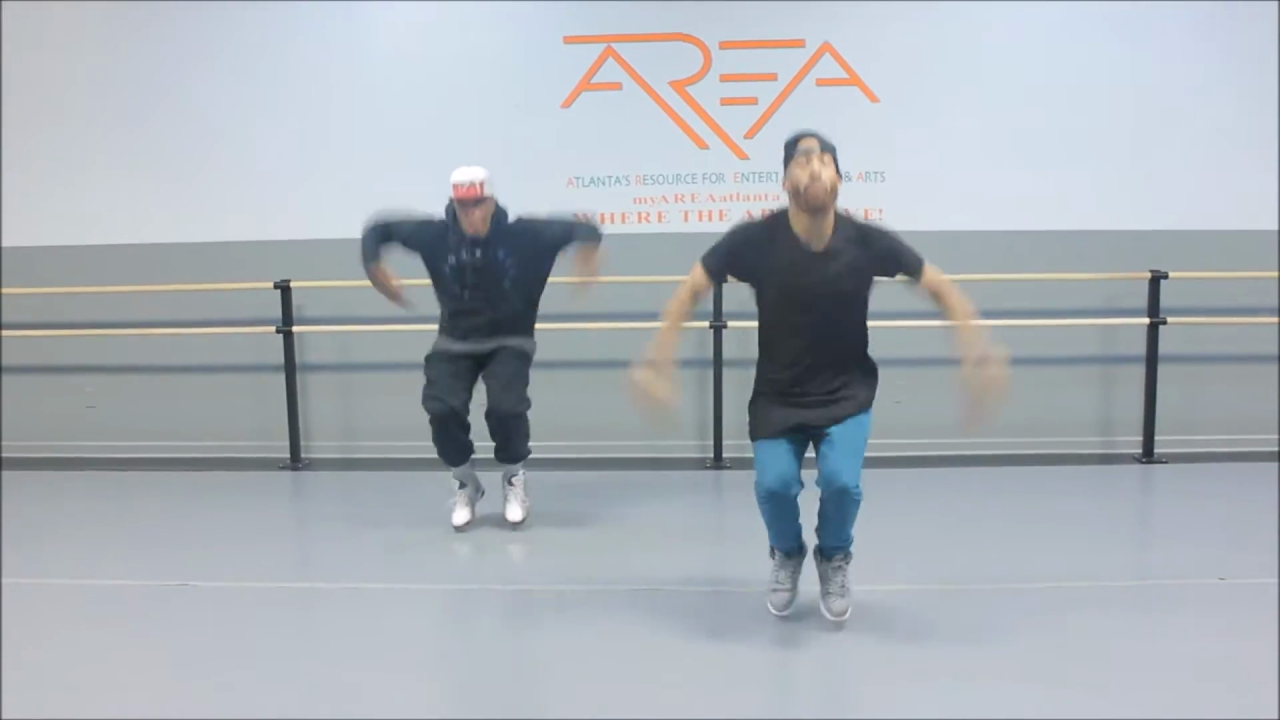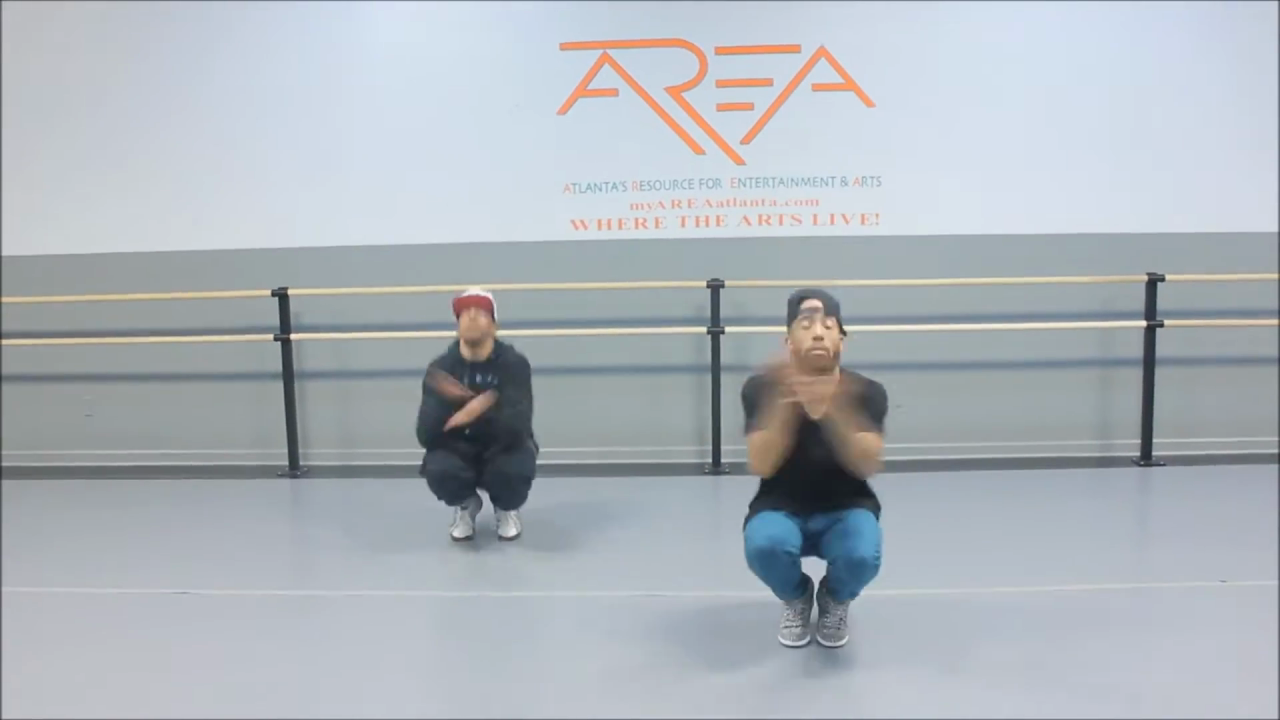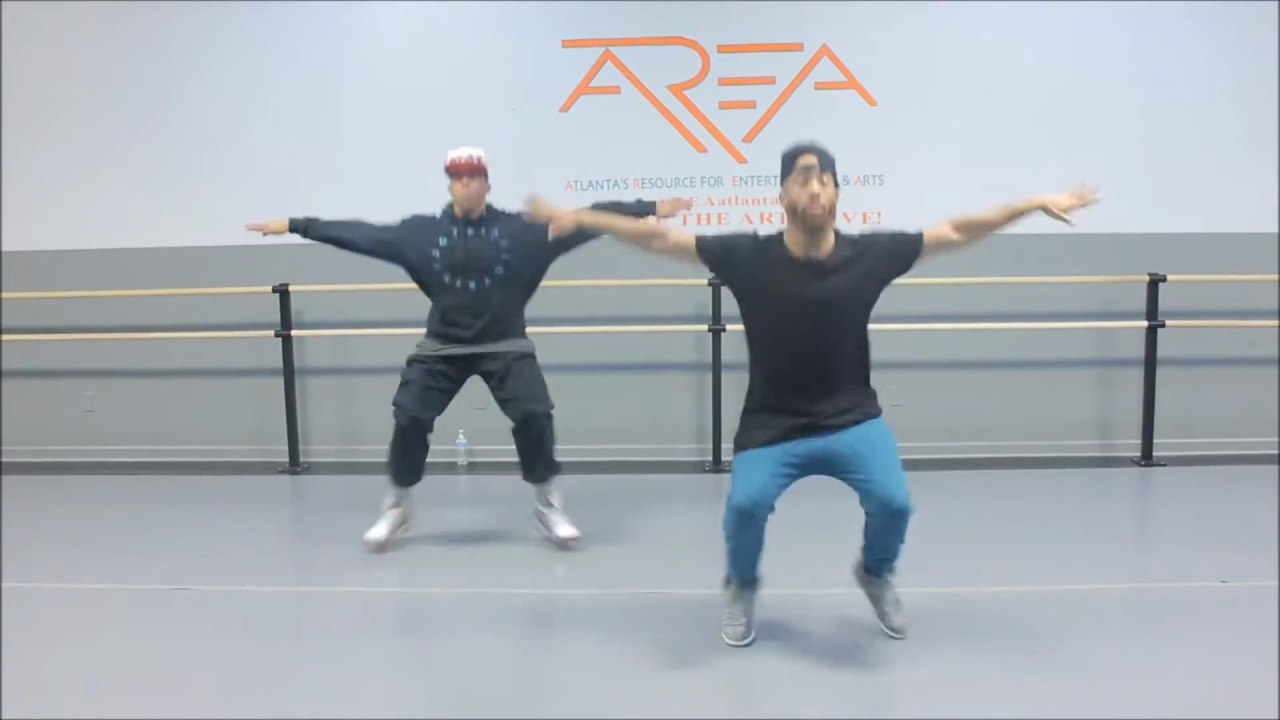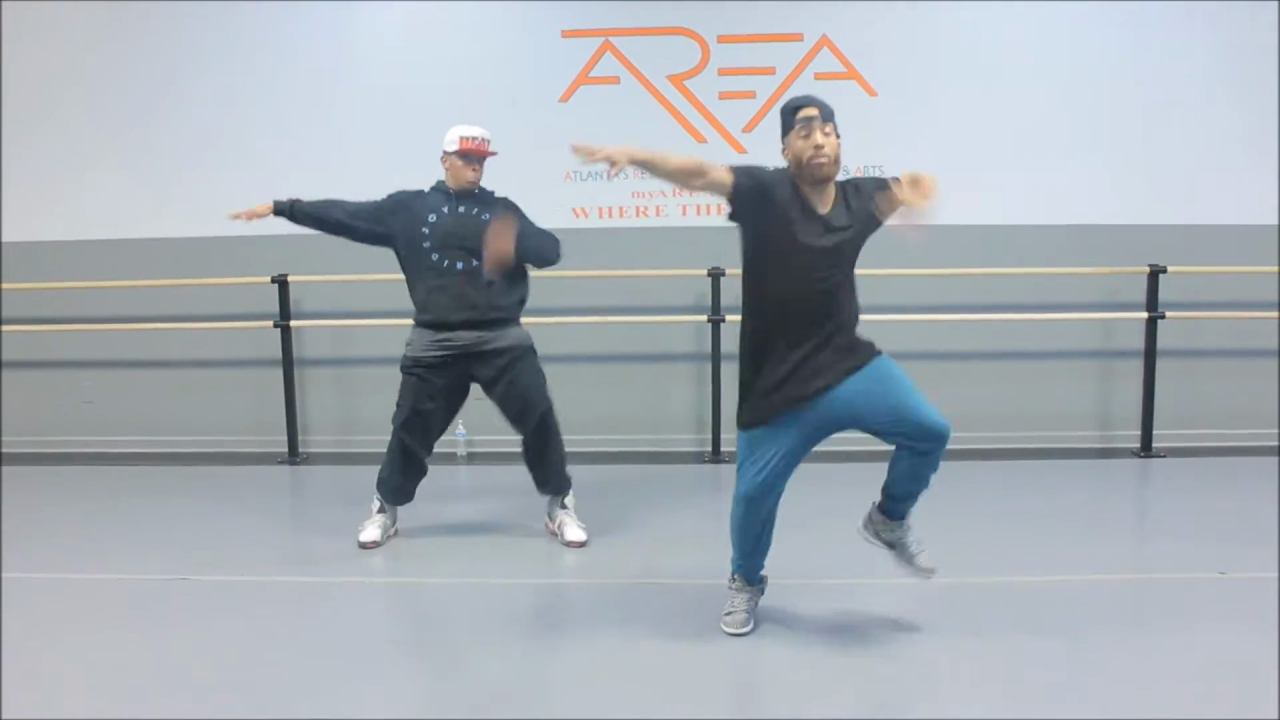
dt=0.3s
person 1, frame 1
left shoulder: (869, 242)
right shoulder: (756, 238)
left elbow: (935, 283)
right elbow: (691, 289)
left wrist: (973, 342)
right wrist: (659, 357)
left hip: (847, 391)
right hip: (779, 396)
left knee: (842, 483)
right knee: (774, 484)
left ankle: (833, 558)
right ankle: (787, 556)
person 1, frame 2
left shoulder: (867, 395)
right shoulder: (762, 390)
left elbow: (867, 465)
right elbow: (763, 467)
left wrist: (835, 411)
right wrist: (785, 403)
left hip: (846, 507)
right hip: (781, 507)
left knee: (861, 556)
right knee: (764, 546)
left ankle: (834, 601)
right ankle: (796, 599)
person 1, frame 3
left shoulder: (871, 255)
right shoulder: (748, 257)
left elbow: (954, 233)
right elbow: (662, 238)
left wrist: (1032, 204)
right wrist: (583, 218)
left hip: (851, 420)
right hip: (773, 426)
left knee: (892, 502)
right knee: (745, 505)
left ankle: (875, 575)
right ankle: (742, 589)
person 1, frame 4
left shoulder: (860, 196)
right shoulder: (763, 191)
left elbow: (909, 186)
right elbow: (700, 173)
left wrist: (916, 190)
right wrist: (633, 155)
left hip: (848, 362)
right hip: (776, 382)
left knee: (929, 431)
right knee: (756, 491)
left ankle: (889, 519)
right ankle: (746, 585)
person 2, frame 1
left shoulder: (521, 235)
right shoulder: (435, 233)
left elbow: (577, 229)
right elbow: (379, 229)
left wrist: (588, 246)
right wrist: (374, 267)
left hip: (508, 341)
right hip: (455, 343)
left knee: (506, 410)
right knee: (442, 410)
left ankle: (514, 481)
right ankle: (466, 485)
person 2, frame 2
left shoulder: (514, 365)
right shoulder: (440, 369)
left elbow: (518, 427)
right elbow: (427, 436)
left wrist: (487, 408)
right wrist: (453, 408)
left hip: (506, 447)
right hip: (455, 448)
left knee: (513, 473)
right knee: (441, 472)
left ankle: (507, 509)
right ankle: (466, 506)
person 2, frame 3
left shoulder: (520, 229)
right shoulder: (422, 230)
left elbow: (583, 223)
right elbow: (362, 235)
left wrist: (649, 210)
right wrist: (297, 226)
left hip: (503, 345)
right hip: (442, 347)
left knee: (533, 414)
right knee: (409, 416)
left ankle: (546, 503)
right ankle: (397, 505)
person 2, frame 4
left shoulder: (501, 209)
right shoulder: (409, 207)
left elbow: (549, 250)
right elbow: (343, 215)
left wrist: (514, 244)
right wrist: (278, 208)
left hip: (501, 337)
right hip: (435, 341)
left knee: (538, 416)
right knee: (412, 429)
left ankle: (560, 507)
right ankle: (384, 511)
